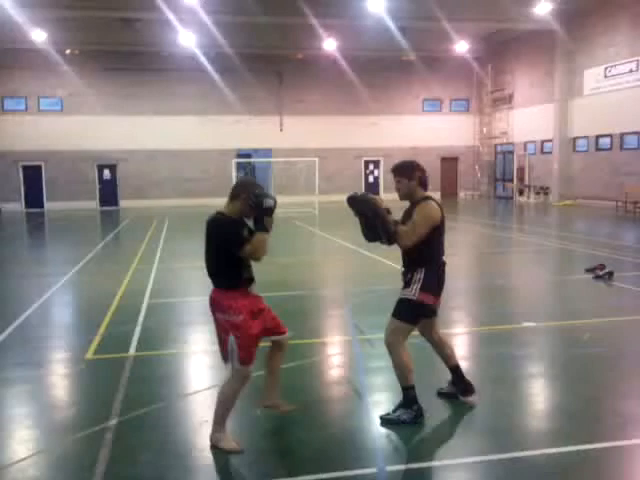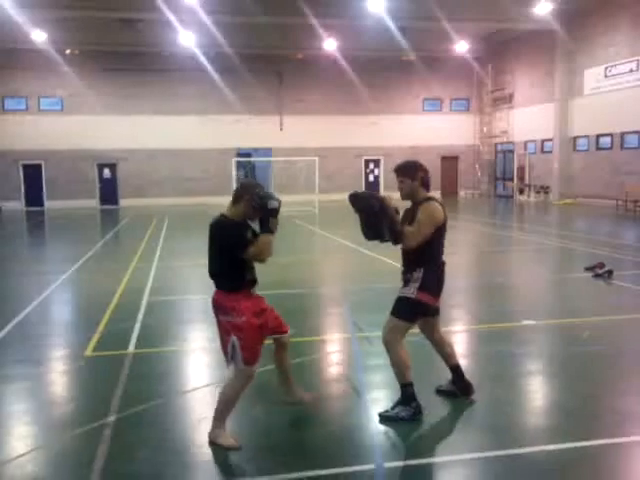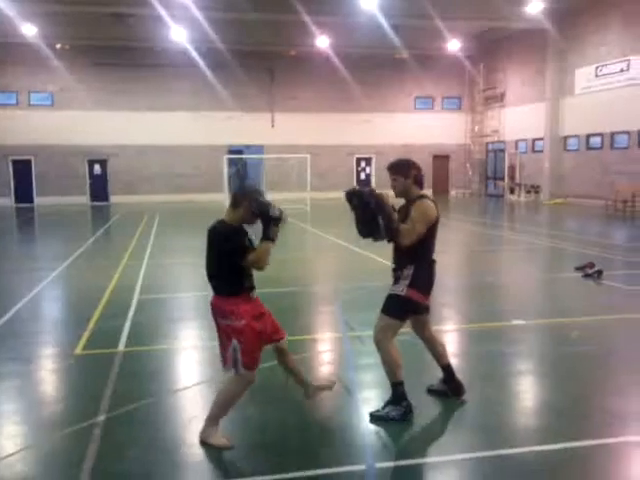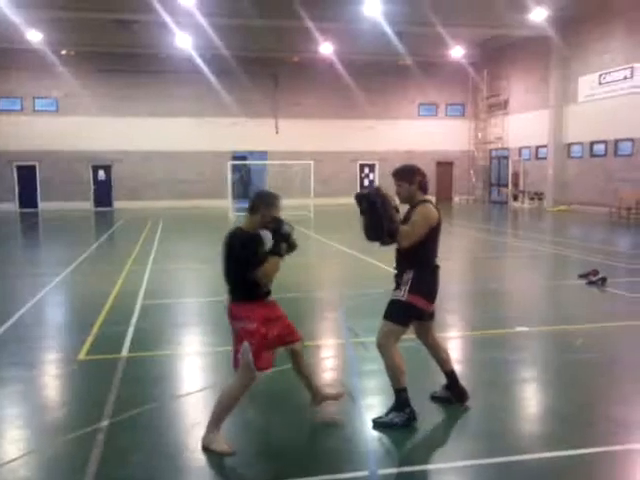
dt=0.1s
person 1, frame 1
left shoulder: (236, 221)
right shoulder: (220, 225)
left elbow: (255, 249)
right elbow: (256, 253)
left wrist: (264, 219)
right wrist: (263, 218)
left hip: (245, 295)
right hip: (229, 302)
left knee: (279, 339)
right knee: (241, 372)
left ankle: (271, 397)
right ankle: (218, 431)
person 1, frame 2
left shoulder: (239, 223)
right shoulder: (223, 227)
left elbow: (259, 250)
right elbow: (261, 255)
left wrist: (269, 220)
right wrist: (268, 220)
left hip: (248, 296)
right hip: (232, 304)
left knee: (282, 338)
right knee: (245, 372)
left ankle: (291, 392)
right ankle: (217, 429)
person 1, frame 3
left shoulder: (236, 229)
right shoulder: (223, 233)
left elbow: (251, 257)
right elbow: (259, 263)
left wrist: (269, 227)
right wrist: (270, 227)
left hip: (247, 301)
right hip: (232, 308)
left knee: (280, 346)
right knee: (244, 376)
left ankle: (307, 387)
right ankle: (209, 428)
person 1, frame 4
left shoulder: (256, 236)
right shoulder: (240, 241)
right elbow: (266, 275)
left wrist: (280, 244)
right wrist: (280, 245)
left hip: (264, 304)
right hip: (246, 311)
left knee: (296, 348)
right knee: (245, 378)
left ankle: (316, 394)
right ankle: (211, 433)
person 2, frame 1
left shoulder: (428, 207)
right shoulder: (414, 208)
left elbow: (405, 240)
right elbow: (398, 237)
left wrist: (384, 214)
left hip: (423, 279)
right hip: (421, 278)
left knee: (394, 339)
right knee: (430, 333)
left ankle: (411, 405)
right ankle: (461, 383)
person 2, frame 2
left shoulder: (431, 208)
right shoulder: (415, 208)
left elbow: (410, 241)
right elbow: (400, 237)
left wrist: (391, 212)
left hip: (423, 279)
right hip: (421, 277)
left knee: (391, 337)
right knee: (432, 332)
left ankle: (410, 402)
right ankle: (460, 382)
person 2, frame 3
left shoulder: (424, 206)
right shoulder: (409, 205)
left elbow: (405, 239)
right elbow: (392, 234)
left wrist: (387, 210)
left hip: (412, 277)
right hip: (415, 275)
left knee: (382, 335)
right knee: (423, 330)
left ankle: (400, 402)
right ankle: (451, 382)
person 2, frame 4
left shoulder: (425, 210)
right shoulder: (415, 210)
left elbow: (403, 240)
right elbow: (393, 237)
left hip: (415, 282)
right hip: (419, 281)
left knee: (385, 341)
right knee: (427, 336)
left ankle: (404, 408)
right ankle: (455, 389)
